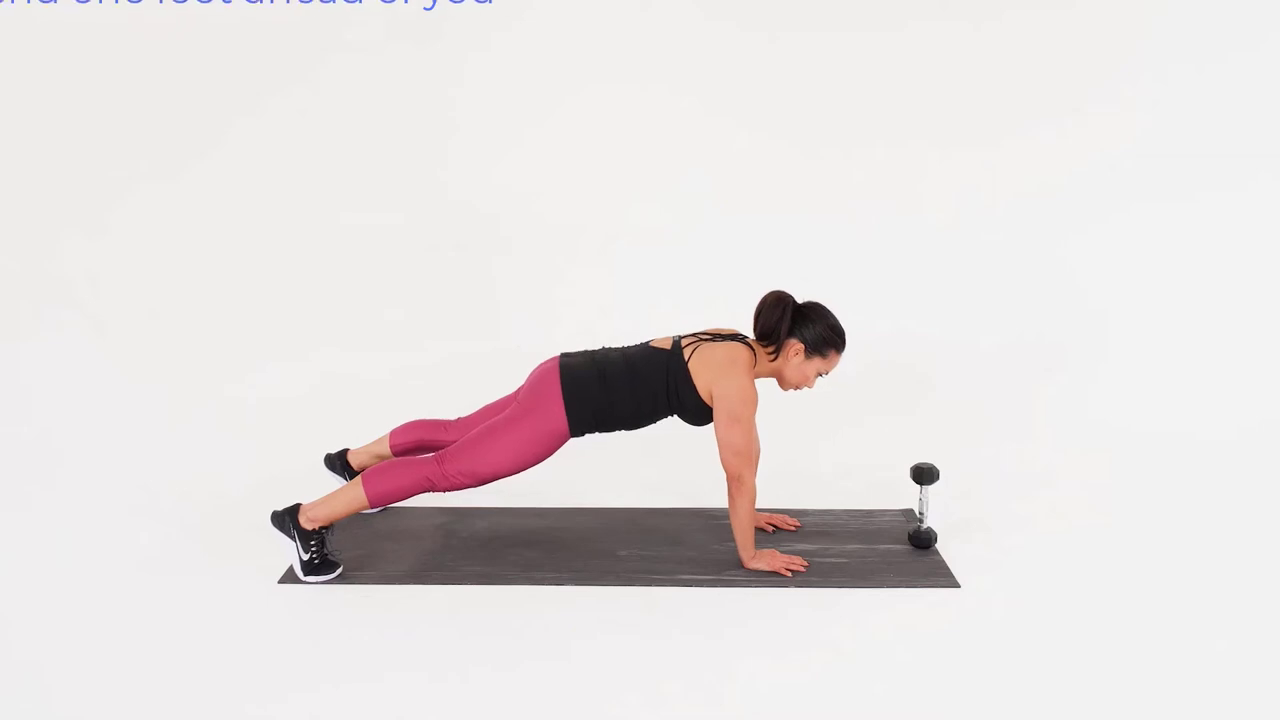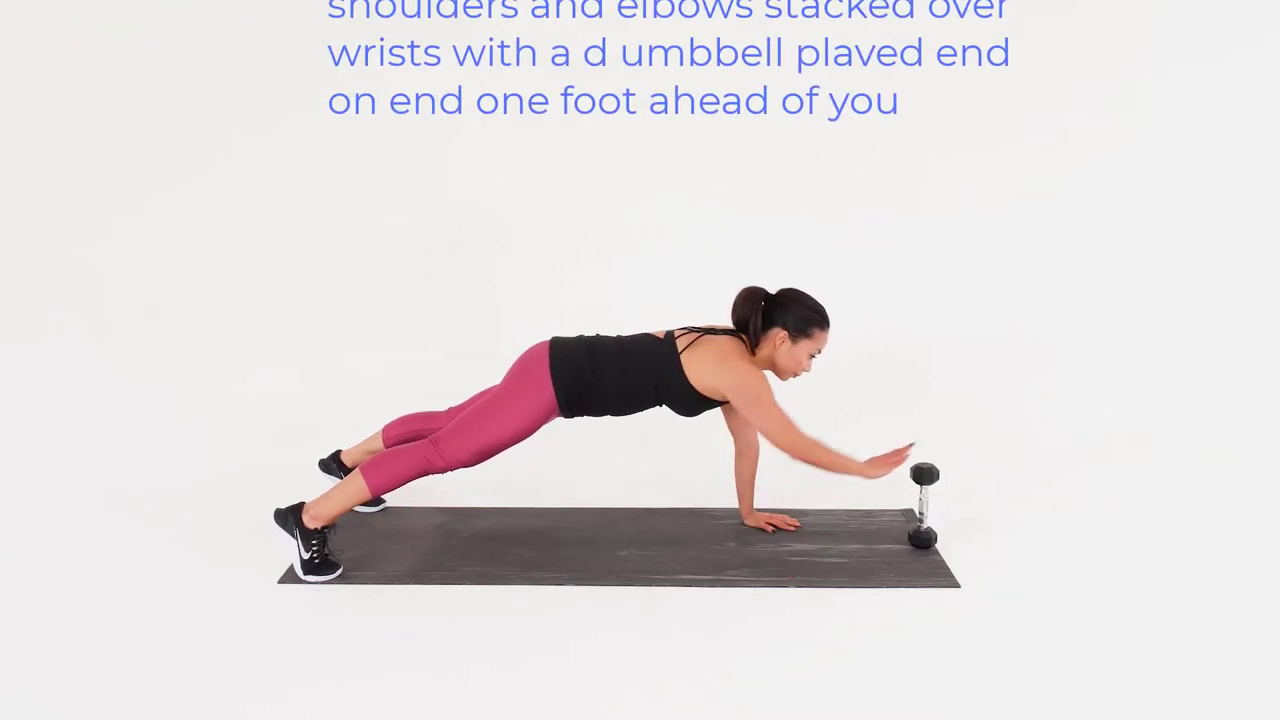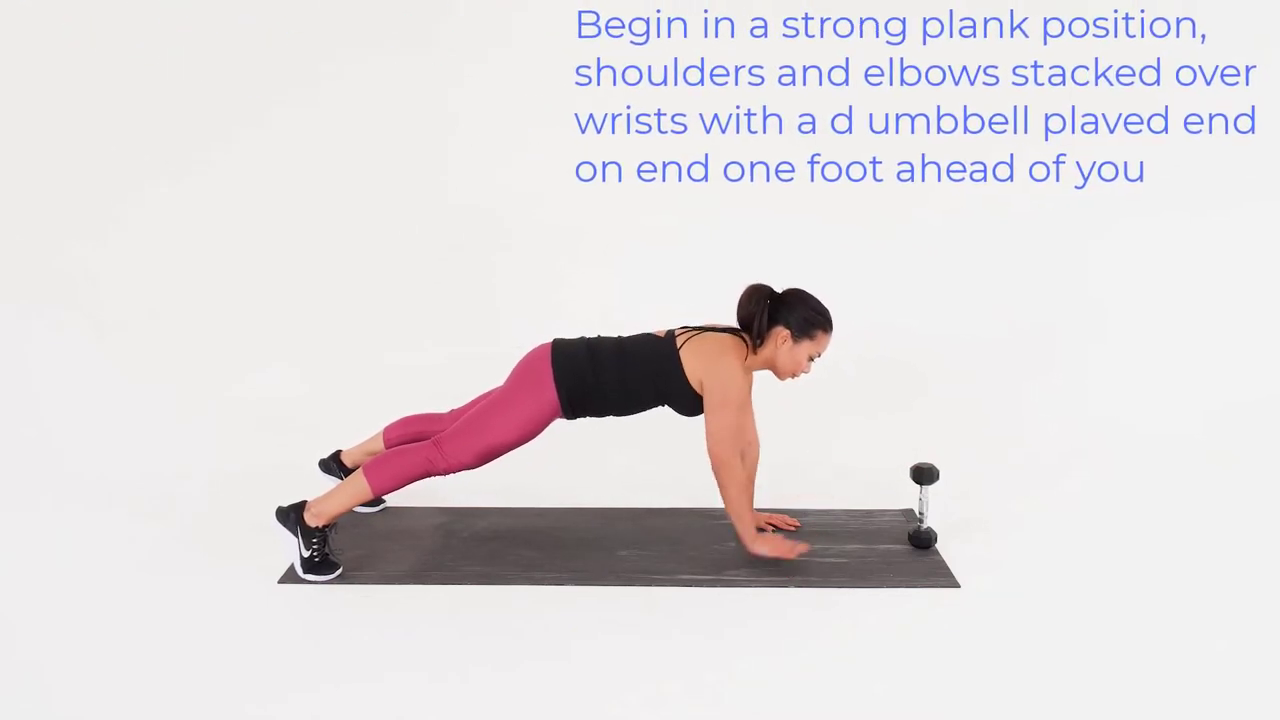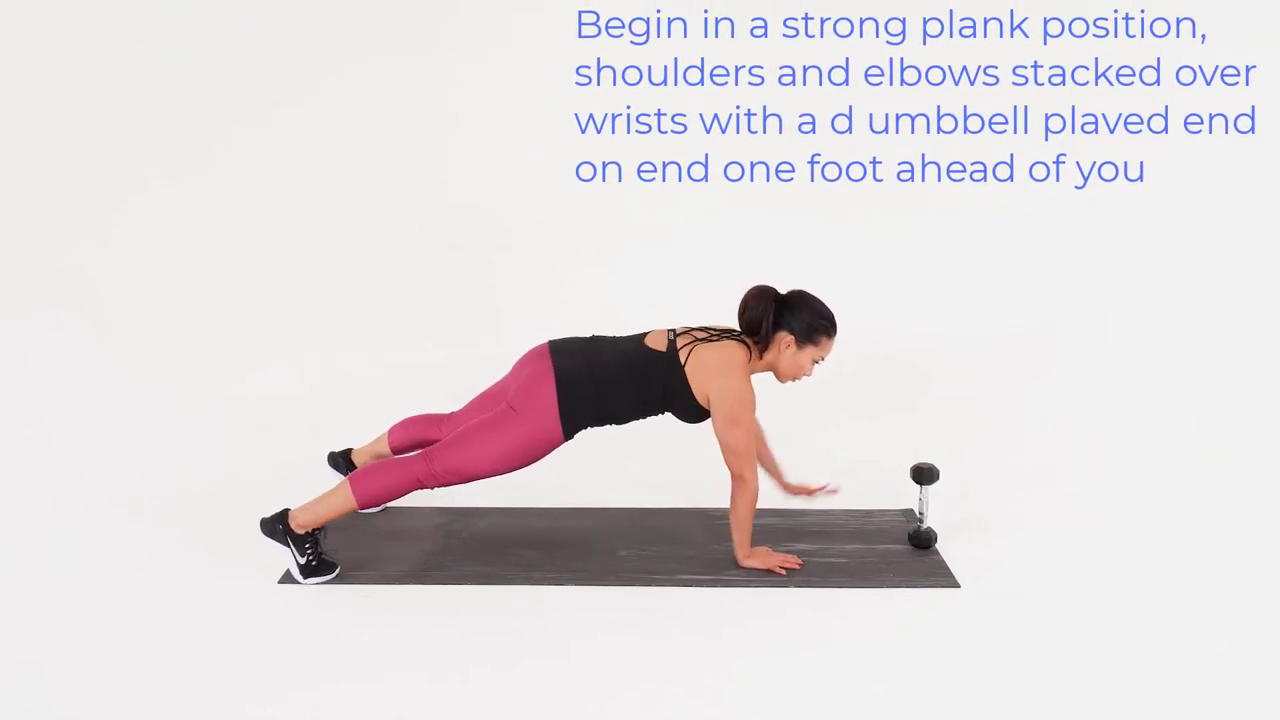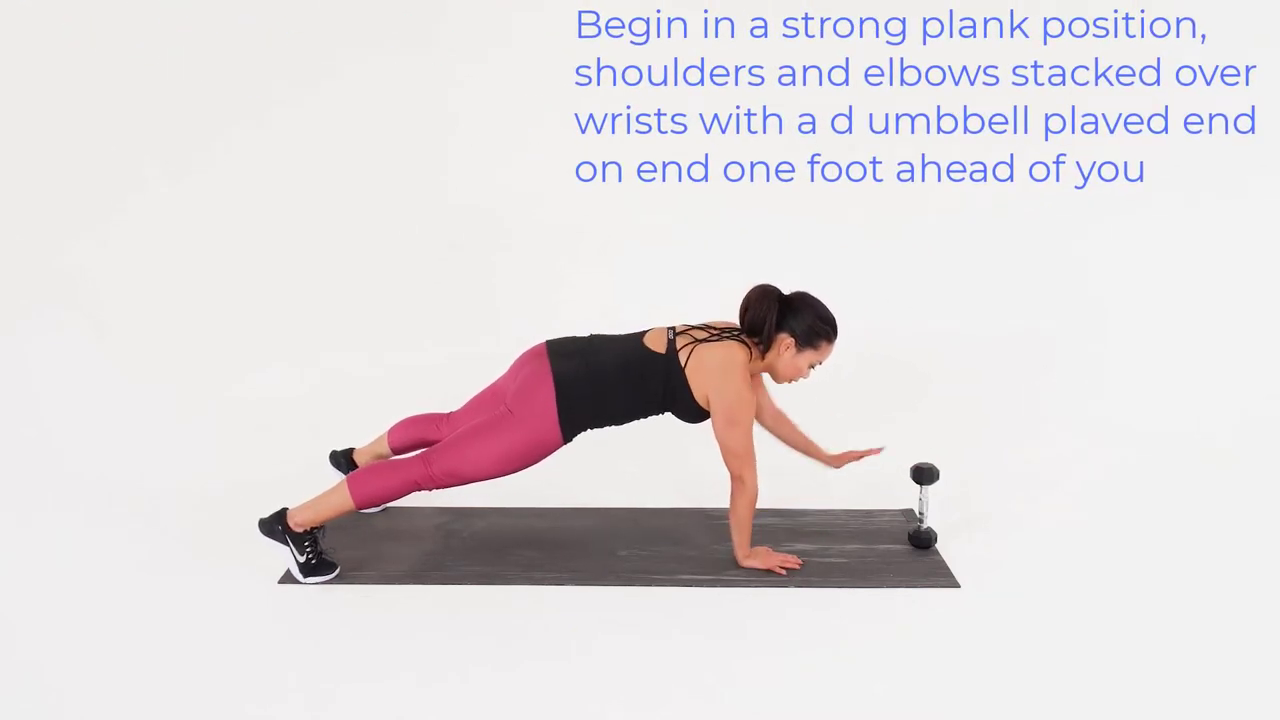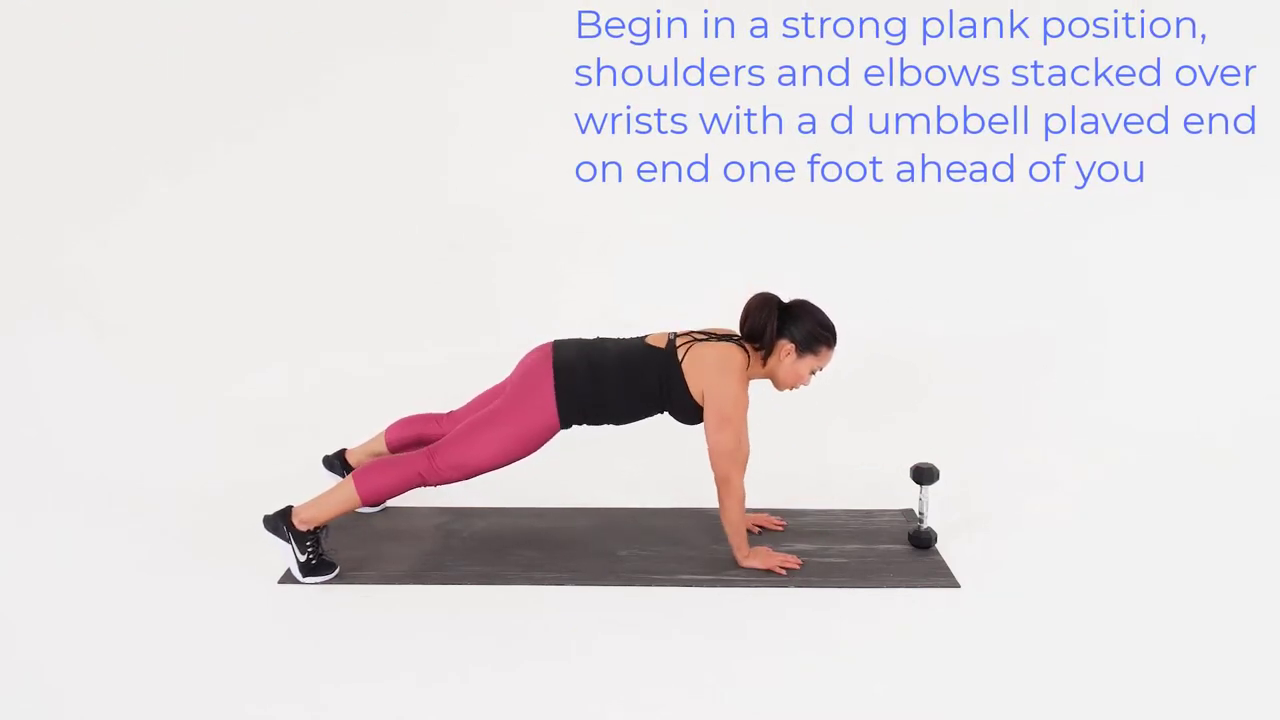
dt=0.5s
person 1, frame 1
left shoulder: (736, 349)
right shoulder: (737, 377)
left elbow: (747, 444)
right elbow: (740, 475)
left wrist: (752, 513)
right wrist: (750, 554)
left hip: (562, 381)
right hip: (564, 406)
left knee: (456, 433)
right knee: (447, 468)
left ankle: (354, 459)
right ankle: (308, 519)
person 1, frame 2
left shoulder: (732, 351)
right shoulder: (735, 367)
left elbow: (745, 439)
right elbow: (790, 442)
left wrist: (749, 511)
right wrist: (862, 467)
left hip: (560, 372)
right hip: (553, 378)
left knee: (445, 424)
right knee: (441, 450)
left ankle: (347, 460)
right ankle: (309, 517)
person 1, frame 3
left shoulder: (734, 350)
right shoulder: (729, 365)
left elbow: (746, 442)
right elbow: (727, 462)
left wrist: (748, 510)
right wrist: (751, 536)
left hip: (560, 371)
right hip: (555, 380)
left knee: (451, 426)
right knee: (444, 452)
left ankle: (347, 460)
right ankle: (312, 517)
person 1, frame 4
left shoulder: (728, 348)
right shoulder: (728, 377)
left elbow: (742, 422)
right elbow: (742, 475)
left wrist: (787, 483)
right wrist: (743, 550)
left hip: (548, 368)
right hip: (553, 407)
left knee: (446, 431)
right knee: (436, 465)
left ankle: (357, 461)
right ankle: (296, 525)
person 1, frame 5
left shoulder: (734, 342)
right shoulder: (731, 379)
left elbow: (767, 413)
right elbow: (743, 477)
left wrist: (827, 457)
right wrist: (745, 552)
left hip: (547, 366)
right hip: (553, 408)
left knee: (449, 428)
right knee: (436, 468)
left ankle: (356, 458)
right ankle: (296, 522)
person 1, frame 6
left shoulder: (734, 350)
right shoulder: (729, 374)
left elbow: (735, 446)
right elbow: (727, 473)
left wrist: (738, 511)
right wrist: (744, 552)
left hip: (554, 370)
right hip: (553, 391)
left knee: (450, 426)
right knee: (439, 462)
left ankle: (349, 459)
right ankle: (299, 520)
